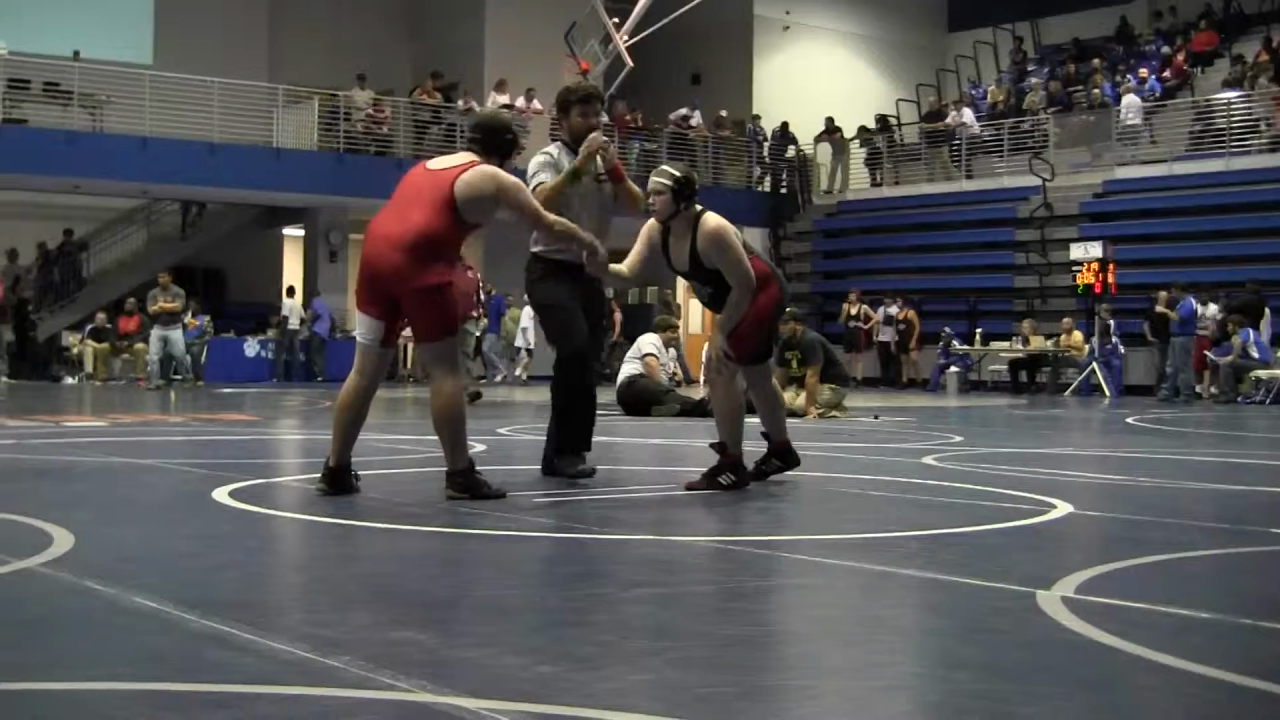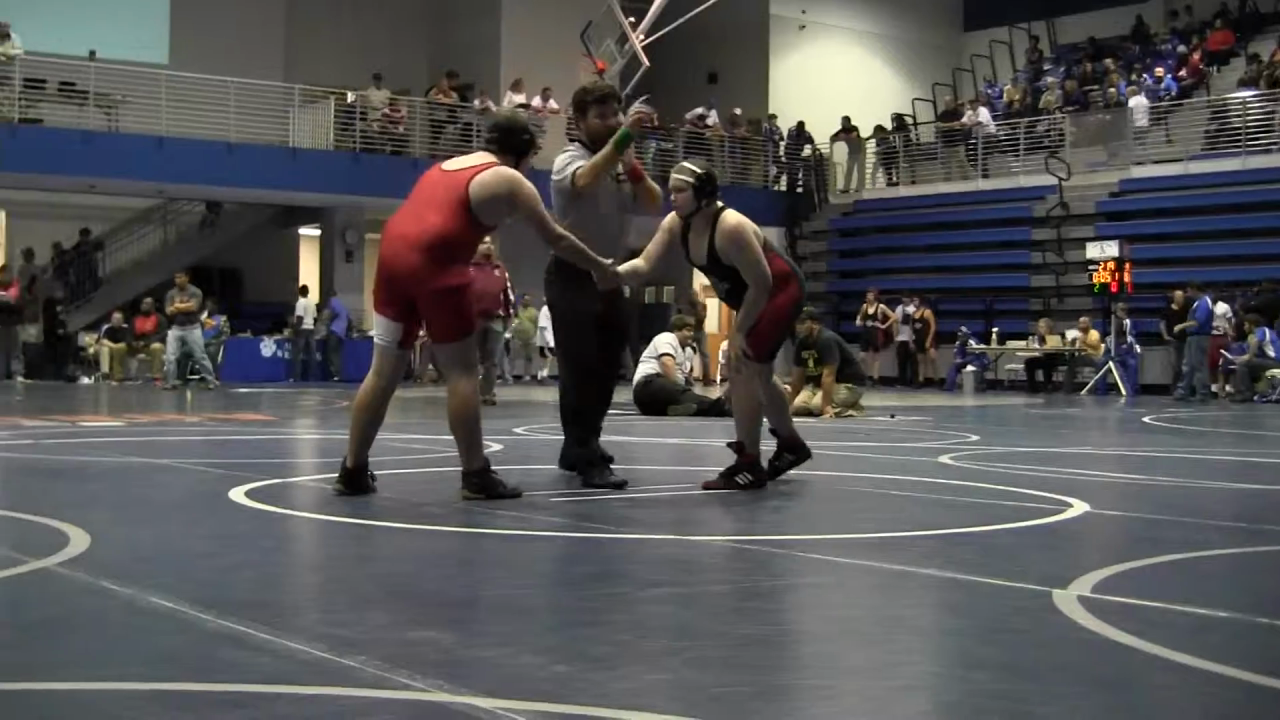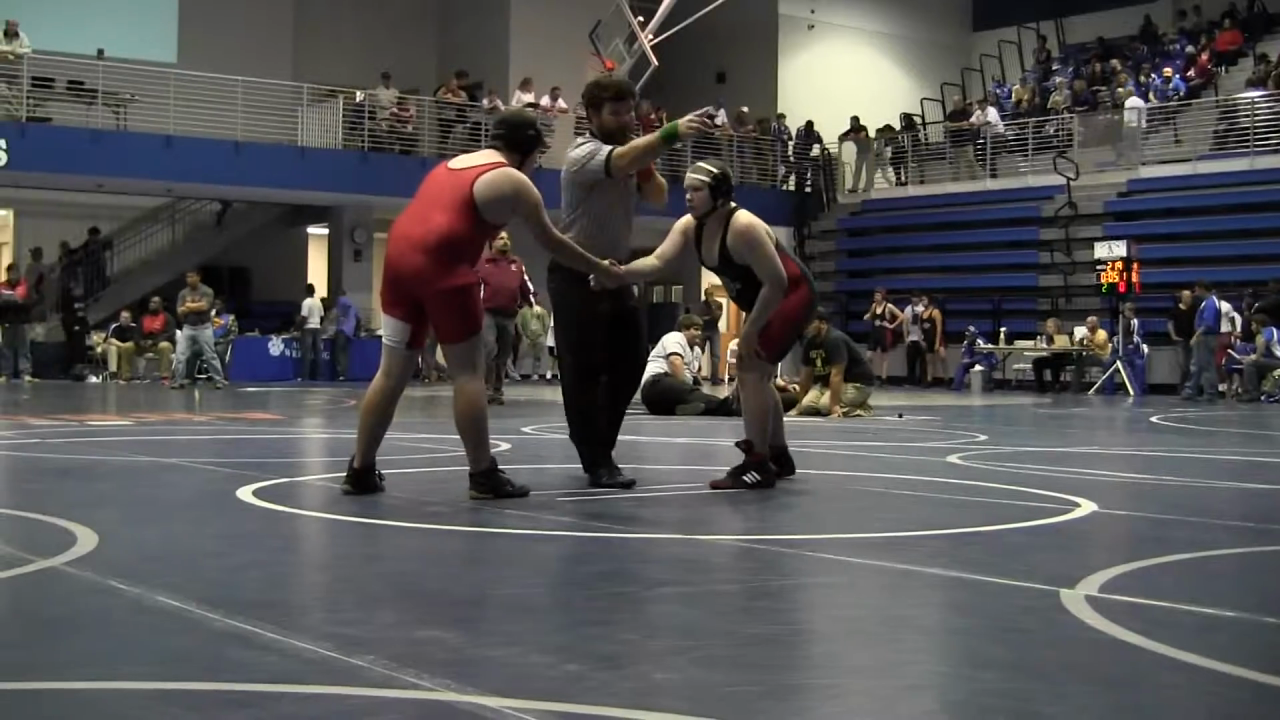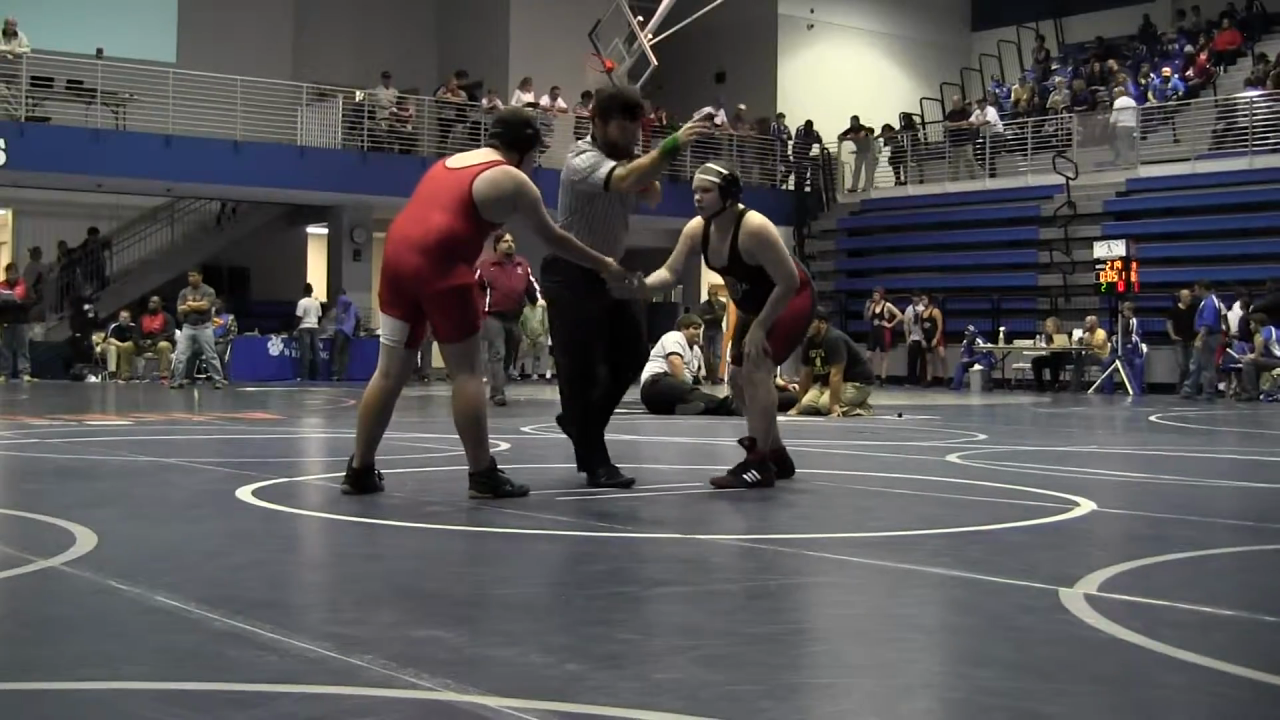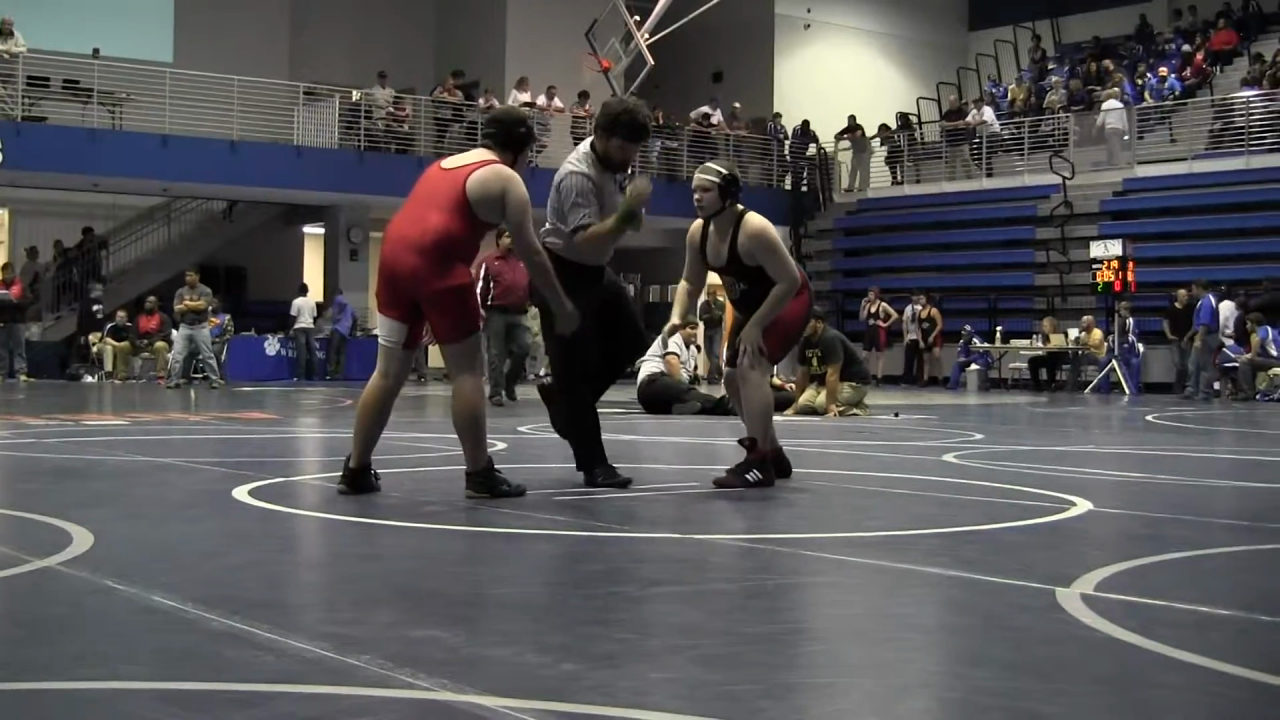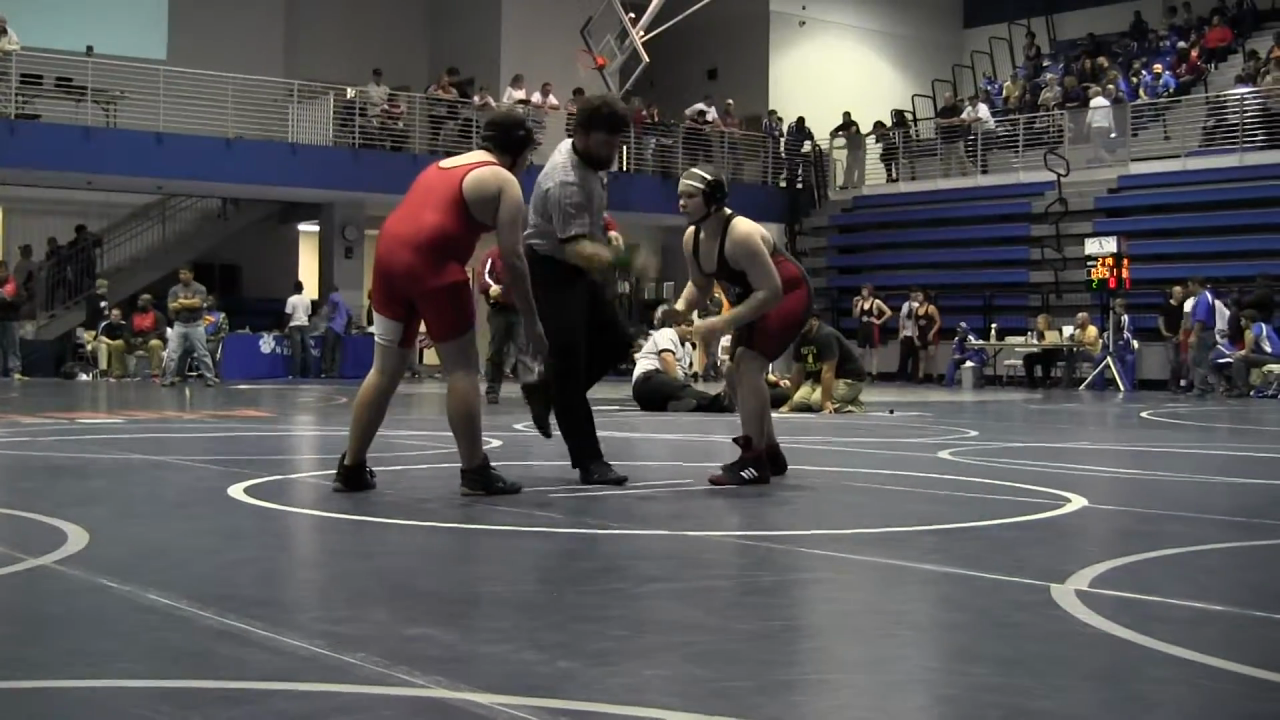
dt=0.2s
person 1, frame 1
left shoulder: (602, 162)
right shoulder: (547, 159)
left elbow: (635, 206)
right elbow: (542, 201)
left wrist: (614, 167)
right wrist: (579, 165)
left hip: (589, 275)
right hip: (551, 272)
left knee: (585, 362)
right knee: (575, 351)
left ankle: (560, 452)
right ankle: (567, 448)
person 1, frame 2
left shoulder: (620, 163)
right shoulder: (569, 160)
left elbow: (654, 204)
right elbow: (586, 182)
left wrist: (633, 167)
right wrist: (623, 136)
right hip: (571, 278)
left knee: (607, 371)
right knee: (581, 370)
left ankle: (577, 452)
right ankle: (592, 463)
person 1, frame 3
left shoulder: (629, 151)
right shoulder: (584, 155)
left elbow: (659, 197)
right elbow: (625, 159)
left wrist: (646, 166)
right wrist: (672, 132)
right hip: (576, 275)
left knee: (630, 362)
right knee: (584, 371)
left ankle: (596, 442)
right ankle: (598, 463)
person 1, frame 4
left shoulder: (620, 158)
right shoulder: (583, 162)
left elbow: (651, 195)
right elbow: (626, 180)
left wrist: (647, 174)
right wrist: (672, 145)
right hip: (571, 274)
left knee: (632, 355)
right knee: (581, 370)
left ankle: (580, 424)
right ankle: (596, 464)
person 1, frame 5
left shoulder: (612, 159)
right shoulder: (577, 175)
right elbow: (586, 239)
left wrist: (633, 208)
right wrist: (626, 214)
left hip: (595, 270)
right hip: (560, 272)
left knee: (632, 339)
right knee: (576, 367)
left ankle: (562, 397)
right ankle: (594, 464)
person 1, frame 6
left shoulder: (591, 157)
right shoulder: (564, 181)
right elbow: (578, 249)
left wrist: (608, 228)
right wrist: (623, 260)
left hip: (578, 268)
right hip: (550, 273)
left knee: (617, 344)
right knee: (570, 368)
left ankle: (545, 390)
right ankle: (589, 461)
person 2, frame 1
left shoulder: (428, 166)
right shoulder: (492, 178)
right elbow: (548, 224)
left wrist: (455, 266)
right wrist: (591, 244)
left hip: (377, 254)
right hip: (418, 264)
left knee: (366, 369)
right knee: (446, 371)
left ankle: (336, 470)
right ankle: (460, 475)
person 2, frame 2
left shoulder: (445, 167)
right shoulder: (509, 180)
right elbow: (555, 237)
right wrist: (600, 267)
left hip: (394, 256)
right hip: (435, 266)
left knee: (384, 371)
right knee: (462, 373)
left ankle: (353, 471)
right ankle: (476, 476)
person 2, frame 3
left shoulder: (451, 164)
right shoulder: (513, 182)
right elbow: (552, 242)
right wrist: (601, 269)
left hip: (400, 256)
right hip: (442, 266)
left knee: (392, 371)
right knee: (468, 372)
left ankle: (360, 471)
right ankle: (483, 476)
person 2, frame 4
left shoulder: (448, 162)
right shoulder: (511, 179)
right elbow: (553, 238)
right wrist: (605, 267)
left hip: (398, 255)
right hip: (440, 266)
left knee: (390, 371)
right knee: (467, 372)
left ankle: (360, 471)
right ankle: (483, 475)
person 2, frame 5
left shoulder: (443, 164)
right shoulder: (505, 179)
right elbow: (529, 251)
right wrist: (561, 305)
left hip: (395, 257)
right hip: (438, 267)
left knee: (390, 371)
right knee: (467, 371)
left ankle: (356, 470)
right ankle: (480, 475)
person 2, frame 6
left shoulder: (442, 166)
right shoulder: (504, 182)
right elbow: (511, 258)
right wrist: (531, 322)
left hip: (390, 253)
right hip: (432, 263)
left knee: (386, 368)
right knee: (462, 369)
left ankle: (351, 468)
right ankle: (475, 472)
person 3, frame 1
left shoulder: (712, 230)
right shoulder: (656, 230)
left elbow: (745, 284)
right elbow: (629, 273)
left wrist: (721, 331)
left hip: (761, 294)
right hip: (738, 301)
left knee: (719, 366)
right knee: (756, 377)
left ankle: (731, 466)
right ankle: (781, 451)
person 3, frame 2
left shoulder: (731, 227)
right shoulder: (676, 223)
left elbow: (761, 283)
right elbow: (644, 265)
left wrist: (739, 331)
right wrist: (613, 273)
left hip: (780, 291)
right hip: (756, 298)
left knee: (740, 365)
right knee: (758, 375)
left ankle: (749, 465)
right ankle: (791, 445)
person 3, frame 3
left shoulder: (743, 227)
right shoulder: (690, 225)
left elbow: (777, 282)
right elbow: (657, 262)
left wrist: (751, 329)
right wrist: (617, 273)
left hip: (791, 294)
right hip: (763, 300)
left knee: (751, 368)
right knee: (754, 374)
left ankle: (757, 464)
right ankle: (778, 454)
person 3, frame 4
left shoulder: (754, 228)
right shoulder: (698, 228)
left elbow: (789, 281)
right elbow: (669, 272)
left wrist: (760, 327)
right wrist: (638, 286)
left hip: (792, 299)
right hip: (755, 306)
left knee: (756, 368)
right knee: (739, 378)
left ankle: (758, 462)
right ankle: (776, 456)
person 3, frame 5
left shoulder: (754, 229)
right shoulder: (698, 231)
left elbow: (790, 281)
right elbow: (691, 282)
left wrist: (755, 325)
right wrist: (677, 317)
left hip: (787, 301)
right hip: (750, 306)
left knee: (752, 368)
right knee: (734, 379)
left ankle: (759, 462)
right ankle: (773, 457)
person 3, frame 6
left shoulder: (741, 234)
right shoulder: (692, 237)
left elbow: (771, 290)
right elbow: (699, 286)
left wrist: (721, 323)
right wrist: (679, 308)
left hip: (787, 297)
right hip: (755, 304)
left knee: (748, 365)
right knee: (736, 375)
left ankle: (755, 460)
right ankle: (770, 453)
